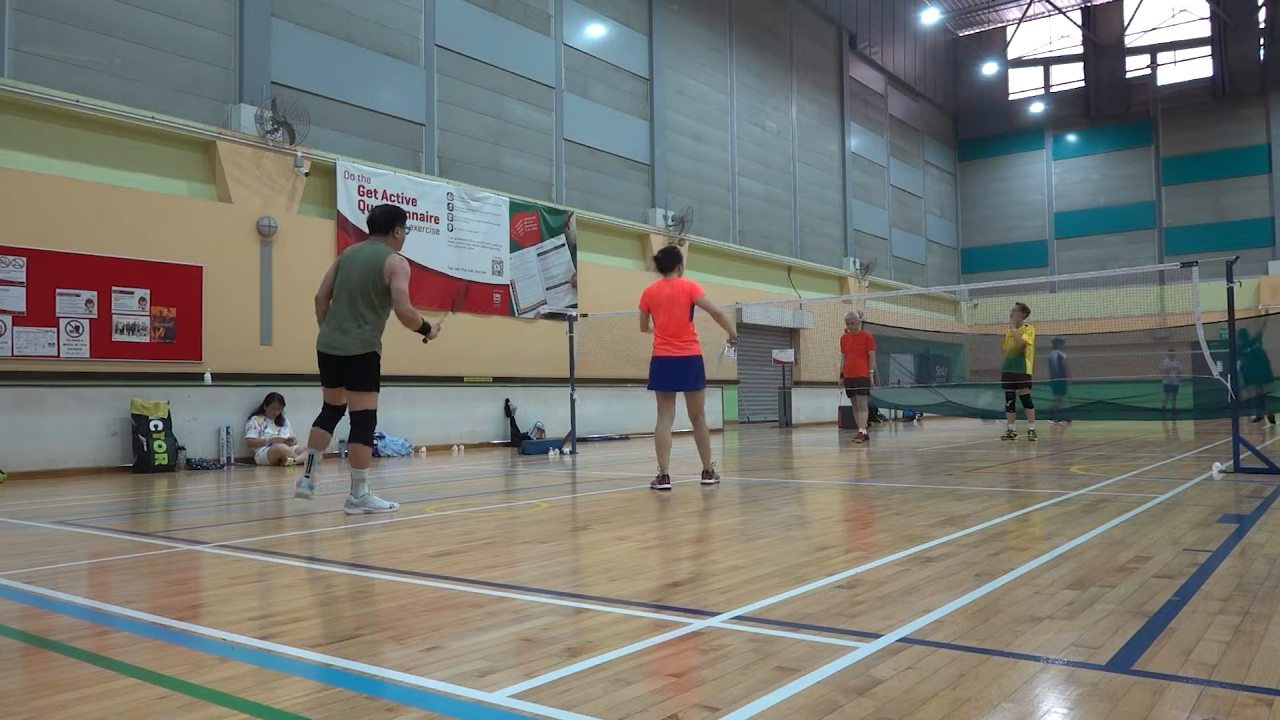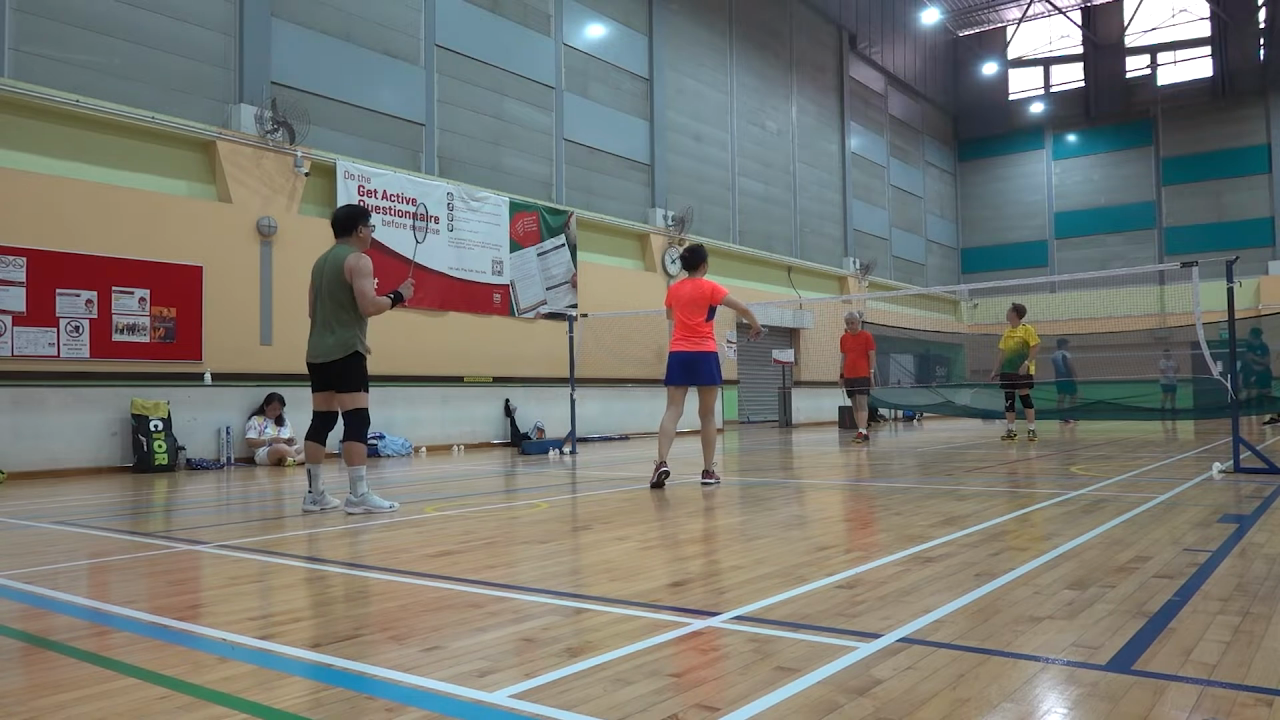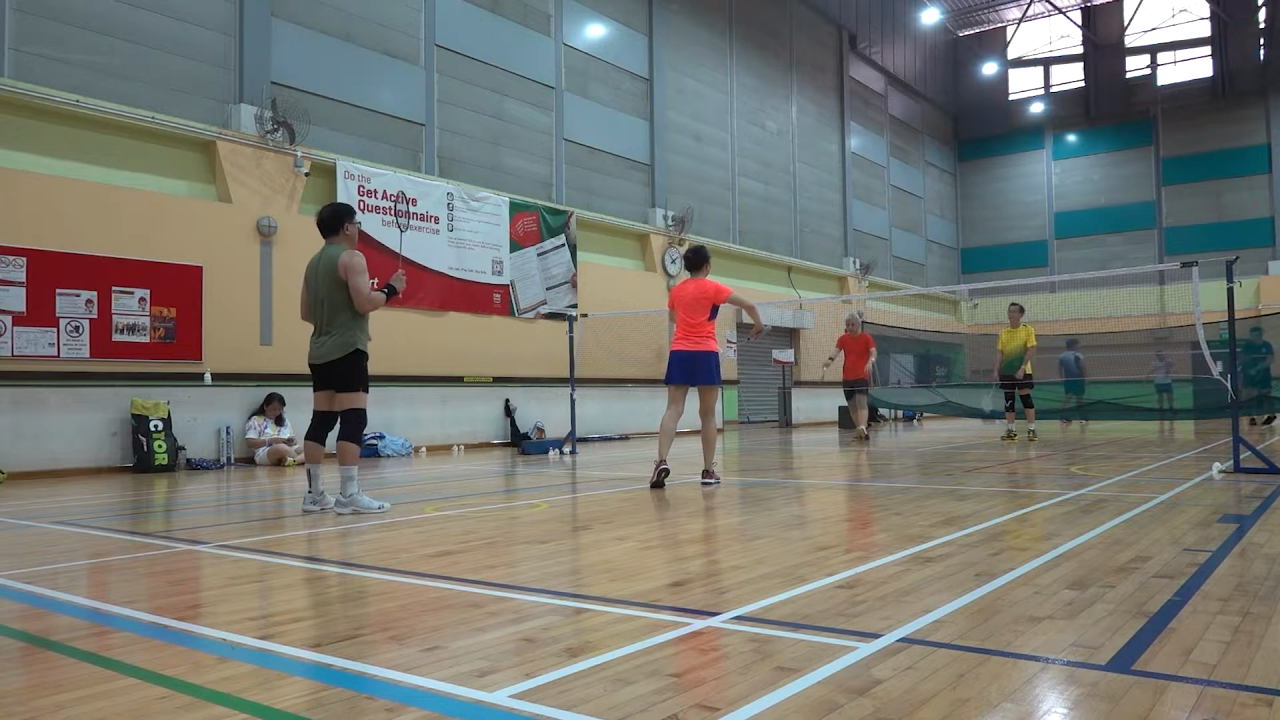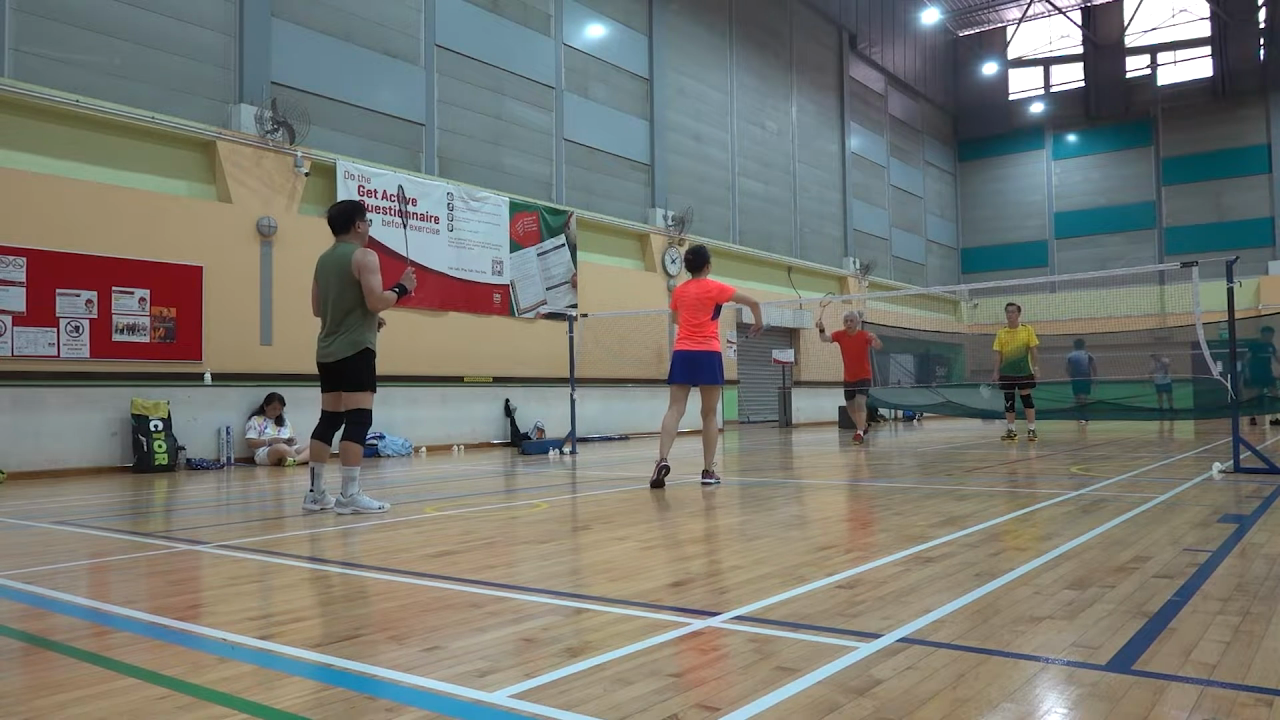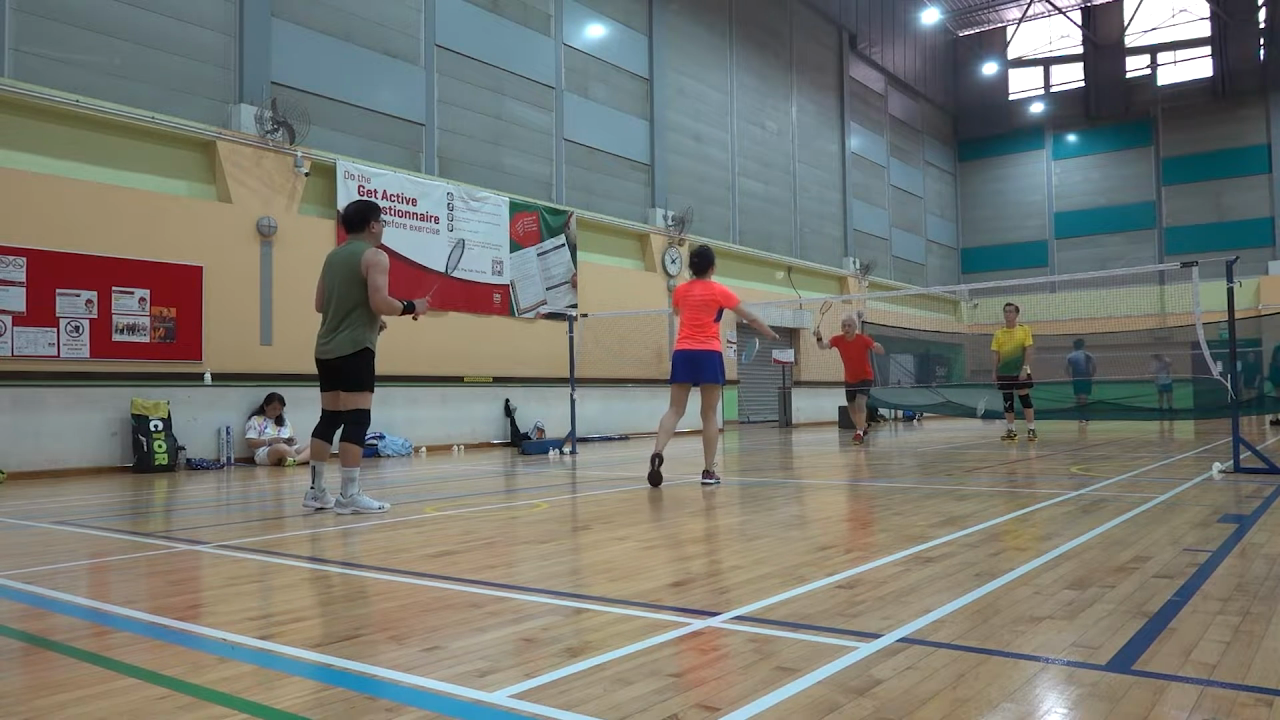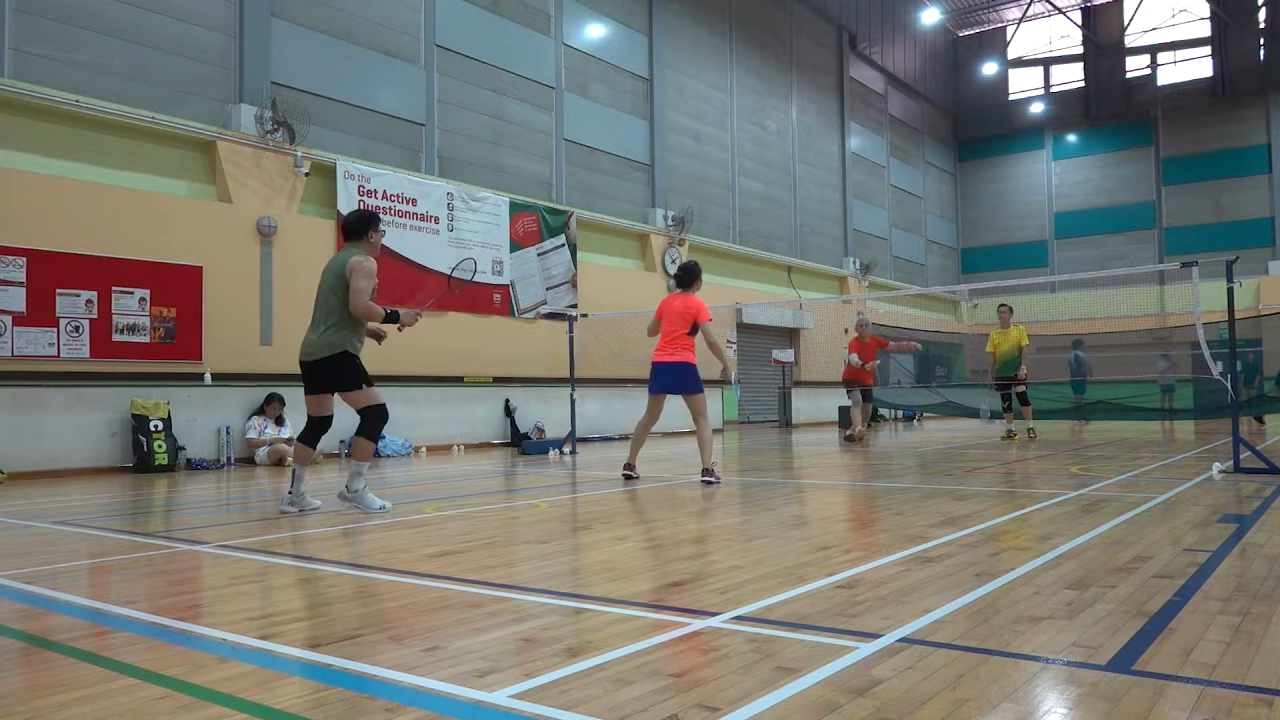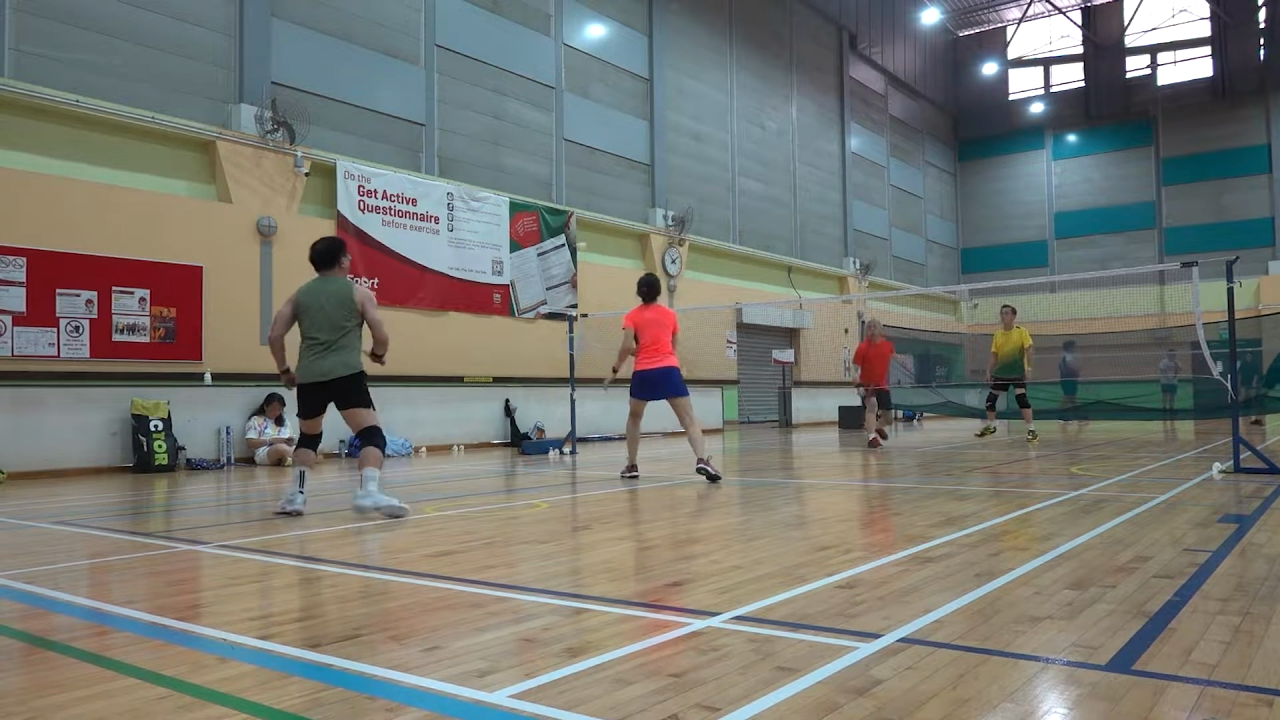
dt=0.5s
person 1, frame 1
left shoulder: (348, 254)
right shoulder: (395, 262)
left elbow: (321, 297)
right elbow: (403, 311)
right wrist: (426, 329)
left hip: (328, 346)
right hip: (361, 350)
left knee: (331, 410)
right knee: (363, 421)
left ankle: (307, 478)
right ankle: (359, 496)
person 1, frame 2
left shoulder: (321, 261)
right shoulder: (358, 261)
right elbow: (368, 306)
right wrist: (399, 296)
left hip: (318, 353)
right hip: (346, 353)
left knee: (322, 421)
right knee: (357, 421)
left ankle: (314, 493)
right ankle: (359, 495)
person 1, frame 3
left shoulder: (313, 263)
right shoulder: (351, 258)
left elbow: (306, 313)
right elbow: (365, 303)
right wrist: (391, 288)
left hip: (320, 353)
right hip: (347, 351)
left knee: (322, 420)
right knee: (353, 421)
left ankle: (314, 493)
right ankle: (349, 494)
person 1, frame 4
left shoulder: (323, 260)
right shoulder: (363, 256)
right elbow: (376, 301)
right wrist: (402, 288)
left hip: (328, 352)
right hip: (355, 350)
left knee: (329, 420)
right knee: (358, 420)
left ankle: (316, 493)
right ankle: (350, 495)
person 1, frame 5
left shoulder: (332, 256)
right shoulder: (374, 256)
right elbow: (380, 303)
right wrist: (412, 306)
left hip: (326, 349)
right hip: (355, 349)
left knee: (329, 418)
right knee: (356, 420)
left ankle: (316, 490)
right ankle: (349, 495)
person 1, frame 6
left shoulder: (334, 262)
right shoulder: (364, 262)
right elbow: (359, 306)
left wrist: (365, 329)
right wrist: (396, 317)
left hip: (311, 354)
right hip: (335, 353)
left knee: (317, 423)
right knee: (376, 414)
left ankle: (294, 495)
right ankle: (355, 488)
person 1, frame 7
left shoulder: (299, 295)
right shoulder: (360, 293)
left elbow: (274, 337)
right elbow: (381, 339)
left wrist: (284, 371)
right wrist: (378, 354)
left hip: (308, 377)
right hip: (346, 375)
left knee: (309, 437)
right knee: (372, 435)
left ankle: (295, 496)
right ankle: (369, 493)
person 2, frame 1
left shoulder: (649, 292)
right shoulder: (689, 286)
left elbow: (644, 327)
right elbow: (715, 311)
right wrist: (732, 333)
left hip: (662, 359)
right hip: (690, 358)
left knee: (665, 418)
right knee: (697, 416)
left ankle: (663, 475)
right ankle: (708, 470)
person 2, frame 2
left shoulder: (673, 289)
right shoulder: (709, 288)
right elbow: (742, 308)
right wrist: (756, 327)
left hip: (678, 355)
right hip: (704, 355)
left knee: (673, 411)
right knee: (707, 415)
left ankle: (662, 463)
right ankle: (708, 471)
person 2, frame 3
left shoulder: (676, 290)
right shoulder: (712, 288)
right elbow: (748, 305)
right wrist: (758, 325)
left hip: (679, 353)
right hip: (705, 355)
left knee: (673, 410)
right knee: (708, 414)
left ankle: (662, 461)
right ankle: (708, 471)
person 2, frame 4
left shoulder: (678, 291)
right shoulder: (715, 288)
right elbow: (753, 302)
right wrist: (758, 323)
left hip: (682, 354)
right hip: (707, 355)
left knee: (675, 410)
right knee: (709, 414)
left ankle: (663, 460)
right ankle: (708, 471)
person 2, frame 5
left shoulder: (680, 290)
right shoulder: (719, 291)
right elbow: (750, 318)
right wrist: (769, 332)
left hip: (683, 354)
right hip: (709, 355)
left knee: (675, 410)
right knee: (709, 414)
left ankle: (658, 452)
right ankle: (708, 471)
person 2, frame 6
left shoulder: (666, 302)
right shoulder: (698, 305)
left elbow: (650, 332)
right elbow: (710, 340)
right wrist: (725, 364)
left hip: (659, 364)
right hip: (683, 366)
left knee: (649, 417)
right knee: (701, 419)
left ankle: (630, 465)
right ankle: (707, 469)
person 2, frame 7
left shoulder: (631, 316)
right shoulder: (670, 314)
left elbow: (627, 347)
left wrist: (615, 370)
left hip: (643, 373)
right hip: (669, 371)
left knee: (634, 417)
right knee: (689, 421)
left ankle: (632, 465)
right ankle: (702, 461)
